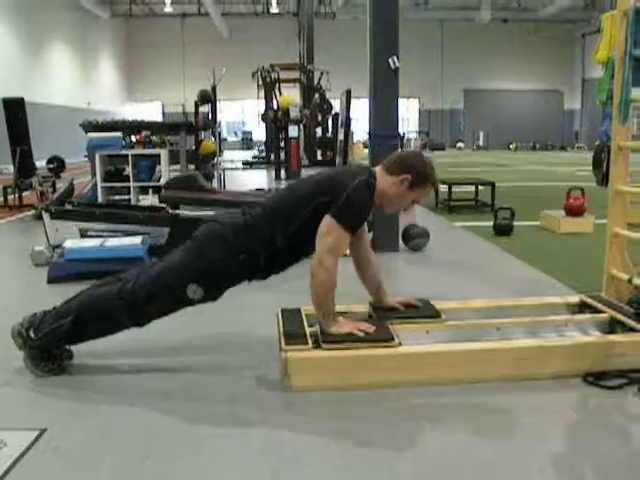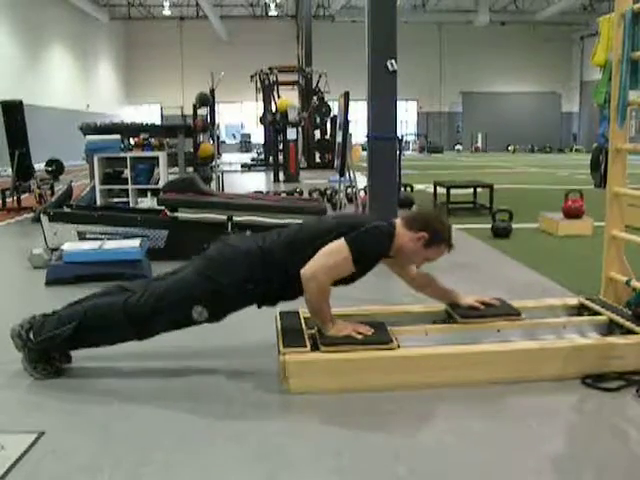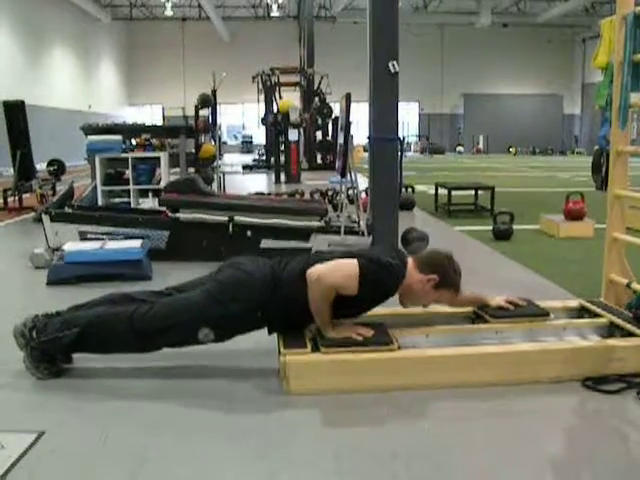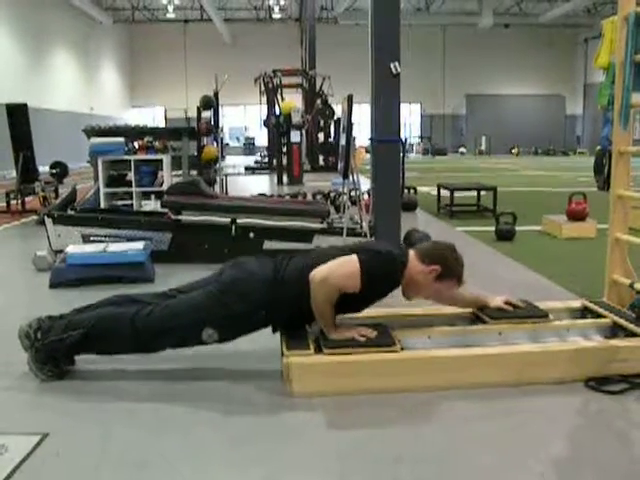
dt=0.7s
person 1, frame 1
left shoulder: (359, 186)
right shoulder: (359, 192)
left elbow: (361, 249)
right elbow: (324, 261)
left wrist: (382, 299)
right wrist: (329, 322)
left hip: (231, 238)
right hip: (229, 253)
left knee: (139, 290)
right knee: (137, 301)
left ankle: (46, 329)
right ankle: (39, 334)
person 1, frame 2
left shoulder: (382, 234)
right shoulder: (378, 238)
left elbow: (414, 277)
right elbow: (313, 274)
left wrist: (458, 298)
right wrist: (329, 325)
left hip: (239, 257)
right hip: (237, 274)
left knee: (145, 298)
right knee: (140, 314)
left ankle: (47, 328)
right ankle: (40, 336)
person 1, frame 3
left shoulder: (397, 263)
right shoulder: (386, 274)
left elbow: (441, 291)
right elbow: (318, 276)
left wrist: (487, 300)
right wrist: (329, 327)
left hip: (250, 277)
right hip: (248, 299)
left knee: (151, 308)
right knee: (146, 326)
left ankle: (51, 326)
right ankle: (44, 337)
person 1, frame 4
left shoulder: (397, 258)
right shoulder: (389, 265)
left elbow: (439, 293)
right elbow: (322, 278)
left wrist: (485, 300)
right wrist: (331, 329)
left hip: (253, 279)
right hip: (251, 299)
left knee: (155, 307)
right knee: (149, 327)
left ankle: (55, 328)
right ankle: (48, 340)
